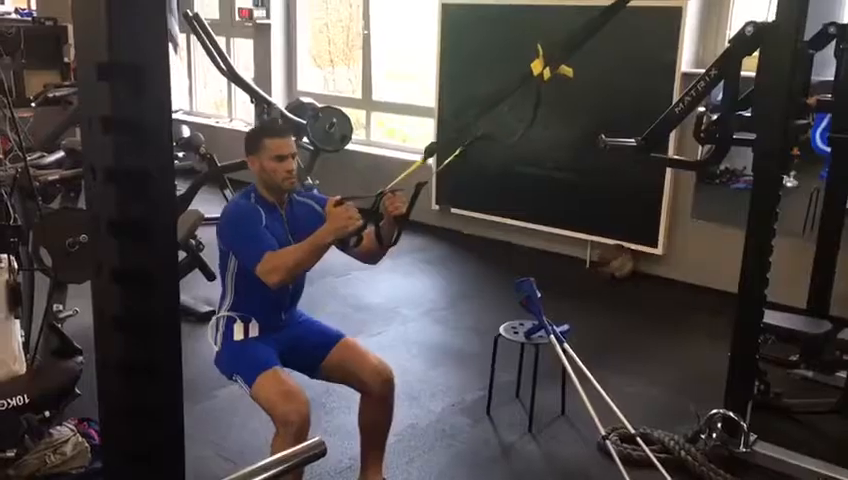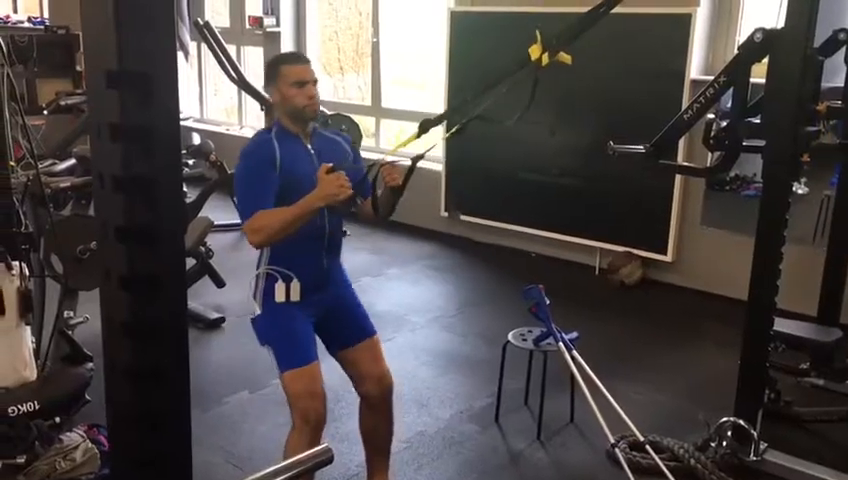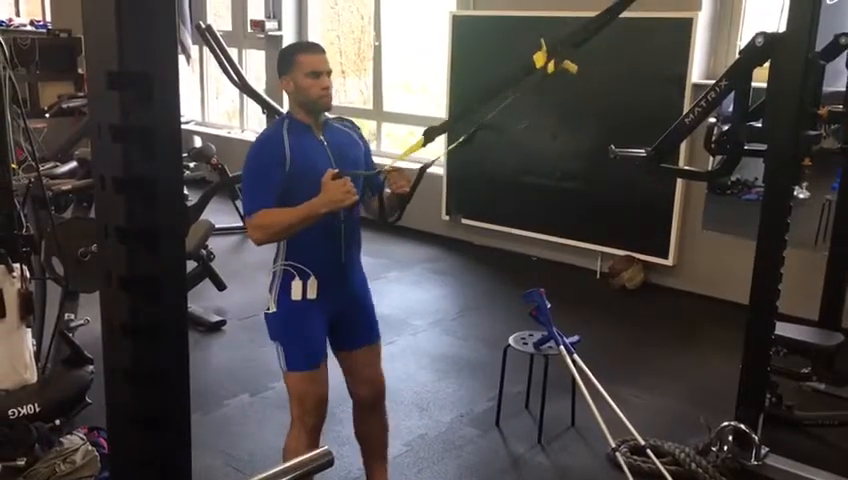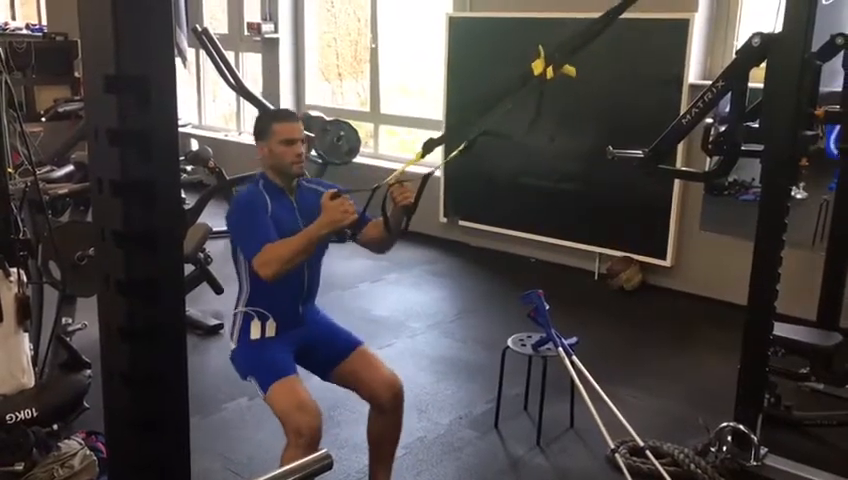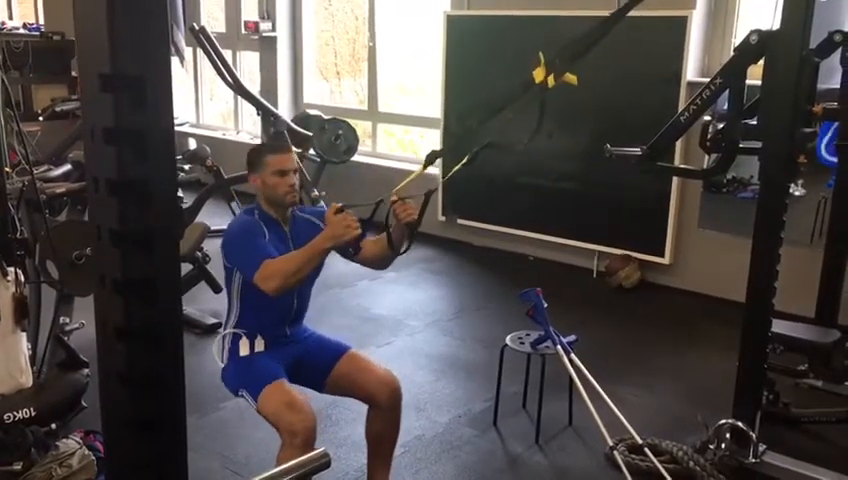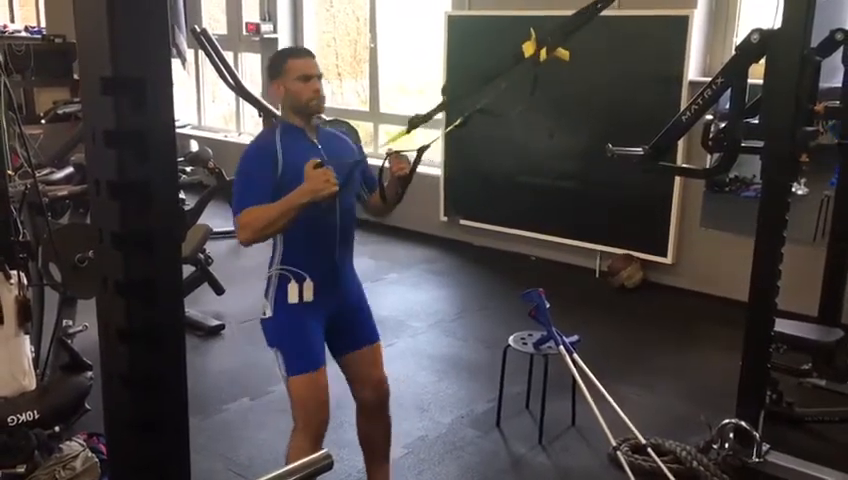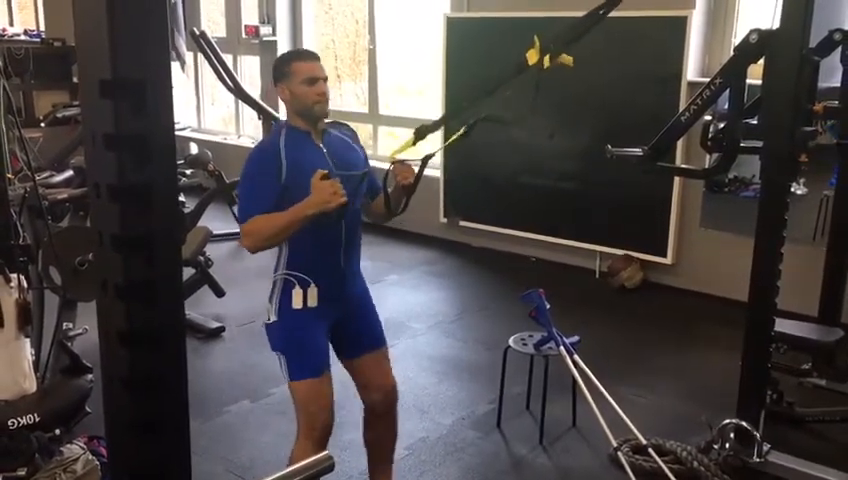
dt=0.7s
person 1, frame 1
left shoulder: (309, 203)
right shoulder: (240, 214)
left elbow: (367, 253)
right elbow: (274, 273)
left wrist: (389, 223)
right wrist: (330, 231)
left hip: (291, 322)
right hip: (243, 333)
left knee: (379, 378)
right knee: (294, 413)
person 1, frame 2
left shoulder: (338, 144)
right shoulder: (261, 153)
left elbow: (372, 213)
right elbow: (256, 232)
left wrist: (389, 190)
right wrist: (316, 198)
left hip: (334, 285)
right hip: (284, 293)
left knee: (378, 388)
right knee: (311, 412)
person 1, frame 3
left shoulder: (350, 136)
right shoulder: (272, 146)
left elbow: (376, 209)
right elbow: (258, 229)
left wrist: (395, 194)
right wrist: (321, 203)
left hip: (351, 284)
right hip: (300, 291)
left knee: (371, 395)
right knee: (309, 414)
person 1, frame 4
left shoulder: (320, 192)
right shoulder: (249, 201)
left elbow: (377, 242)
right elbow: (268, 266)
left wrist: (398, 212)
right wrist: (324, 225)
left hip: (309, 319)
right hip: (260, 331)
left knee: (388, 391)
right knee: (306, 424)
person 1, frame 5
left shoulder: (313, 219)
right shoulder: (243, 230)
left elbow: (375, 257)
right elbow: (272, 281)
left wrist: (400, 228)
right wrist: (328, 239)
left hip: (298, 338)
right hip: (250, 350)
left knee: (386, 389)
right knee: (300, 425)
person 1, frame 6
left shoulder: (343, 142)
right shoulder: (265, 151)
left elbow: (378, 207)
right elbow: (246, 230)
left wrist: (396, 180)
right wrist: (303, 193)
left hip: (345, 286)
right hip: (295, 293)
left knee: (375, 394)
right knee: (312, 419)
person 1, frame 7
left shoulder: (348, 142)
right shoulder: (269, 155)
left elbow: (377, 211)
right elbow: (251, 237)
left wrist: (400, 188)
right wrist: (312, 204)
left hip: (351, 290)
right hip: (300, 298)
left knee: (383, 398)
right knee: (316, 425)
